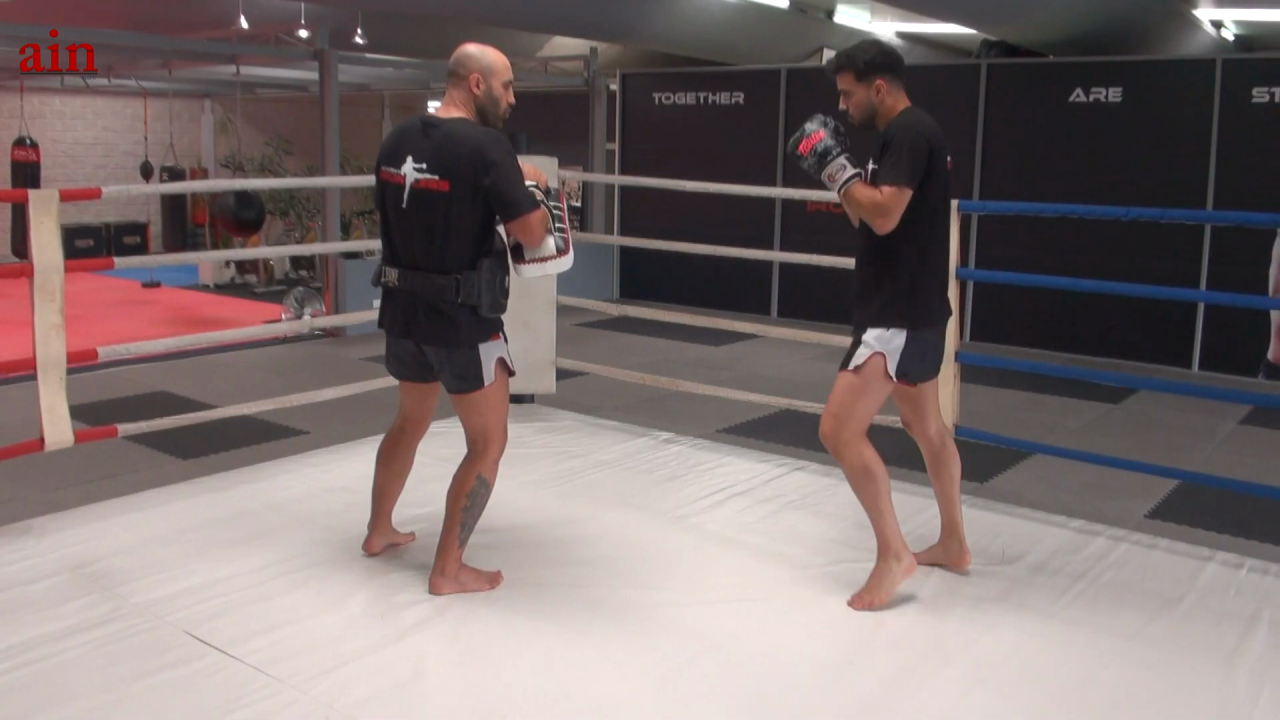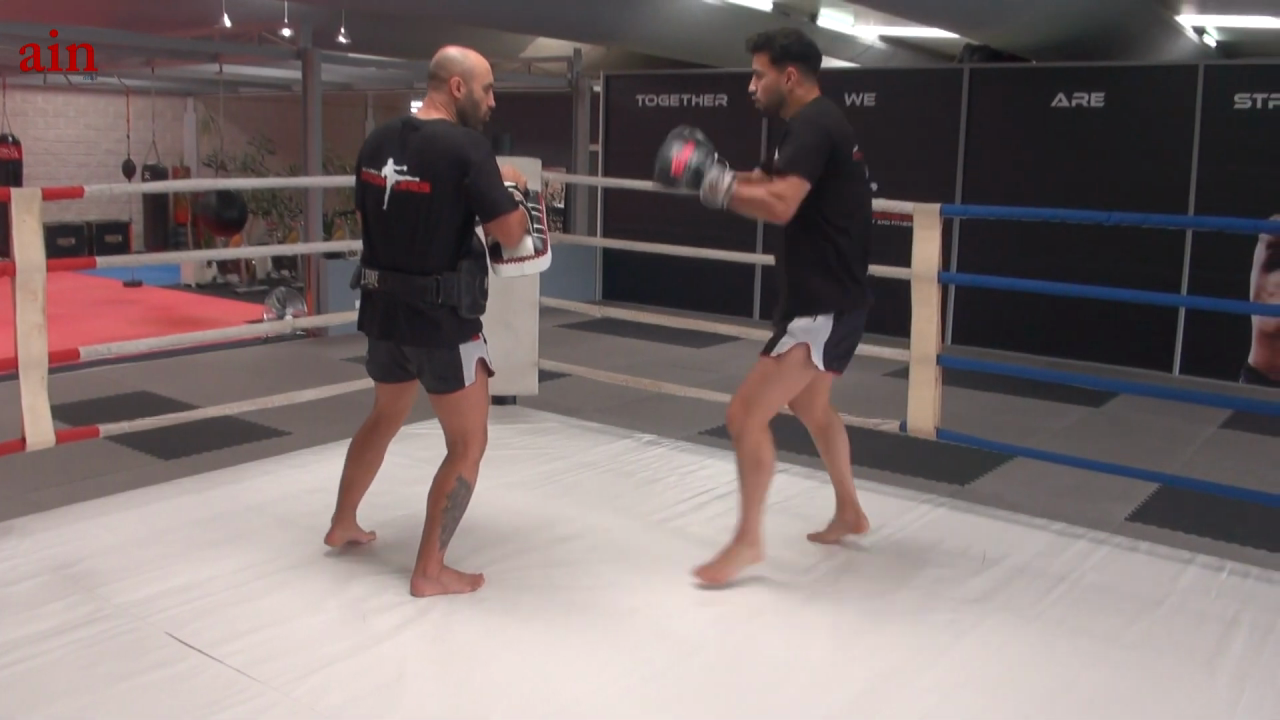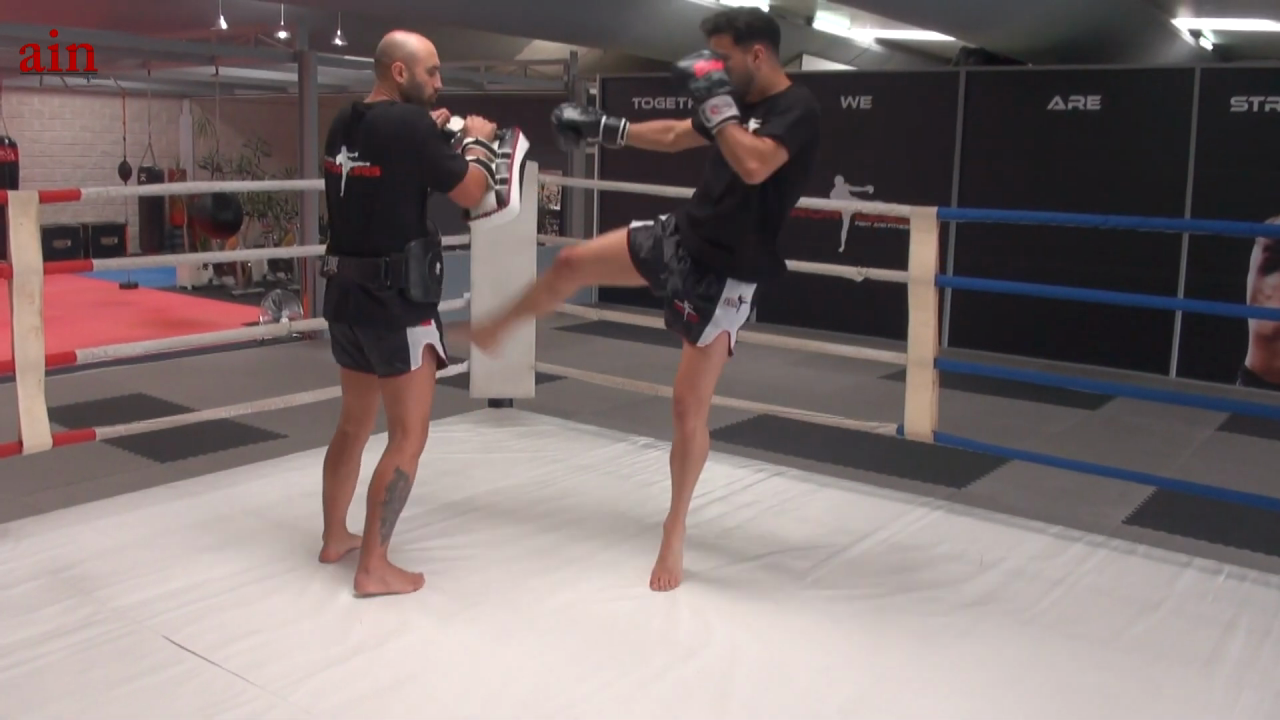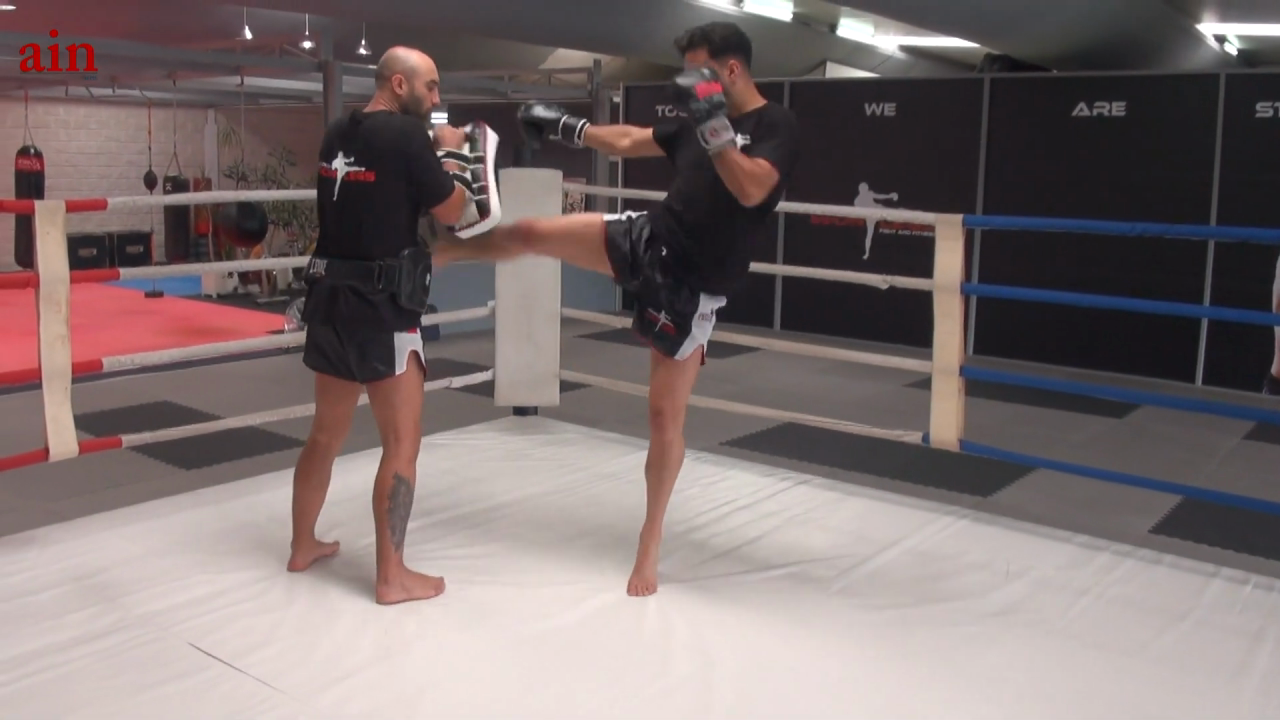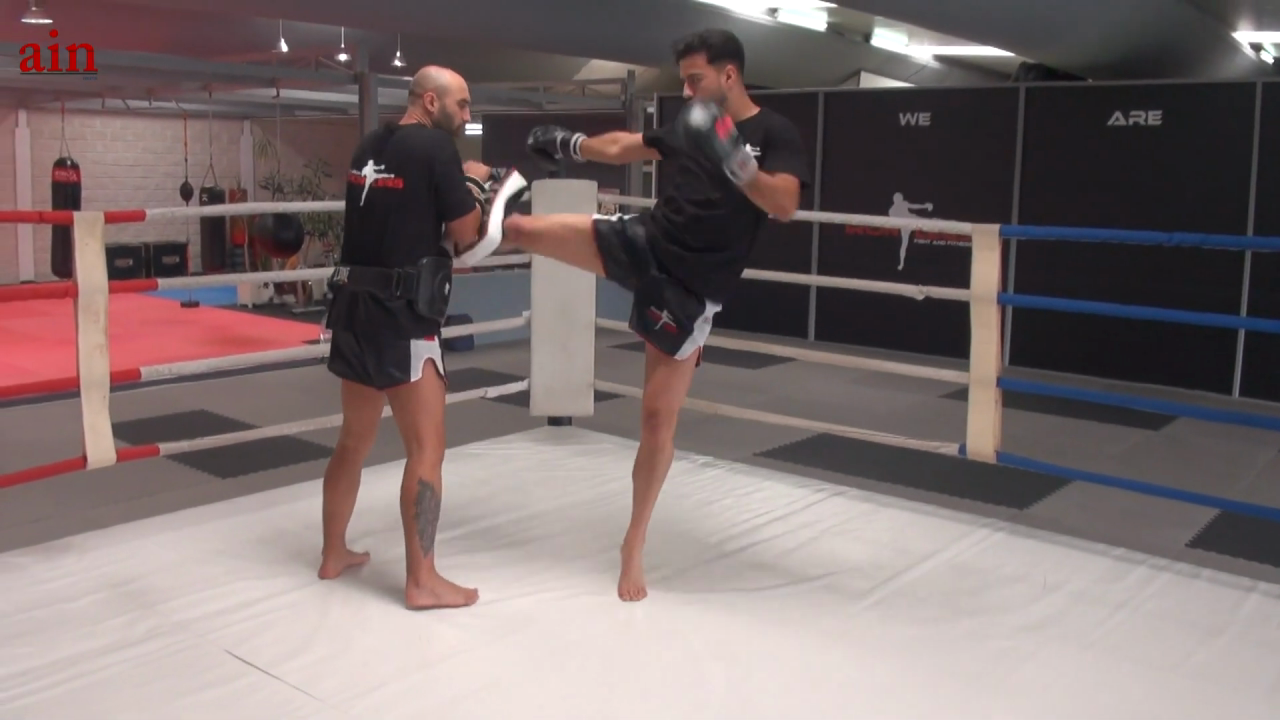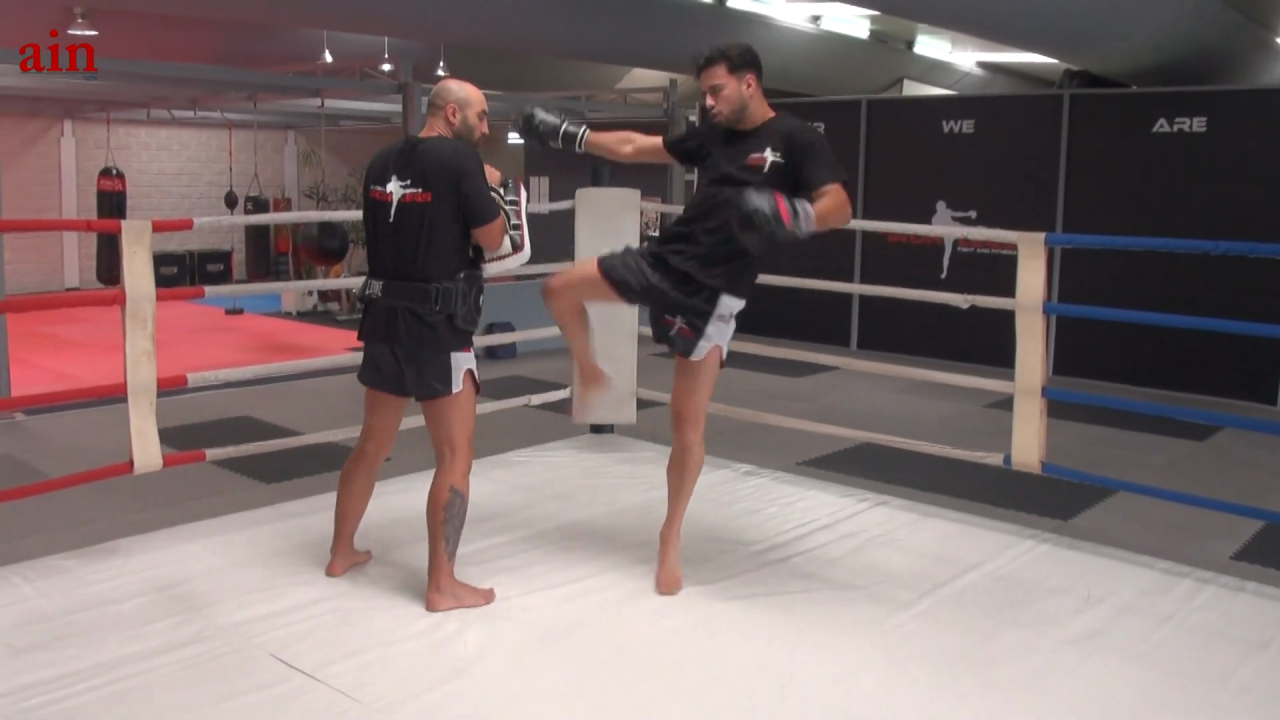
dt=0.5s
person 1, frame 1
left shoulder: (908, 133)
right shoulder: (911, 133)
left elbow: (883, 215)
right elbow: (874, 212)
left wrist: (832, 165)
right wrist: (837, 165)
left hip: (899, 314)
right hip: (914, 309)
left knee: (839, 430)
right knee: (927, 428)
left ankle: (892, 554)
right ankle: (952, 542)
person 1, frame 2
left shoulder: (812, 127)
right shoulder: (819, 122)
left elbow: (778, 206)
right elbow: (770, 183)
left wrist: (707, 178)
right wrist: (715, 172)
left hip: (823, 304)
right hip: (830, 296)
left knee: (744, 416)
right knee: (810, 405)
left ankle: (747, 540)
right ankle: (848, 512)
person 1, frame 3
left shoulder: (800, 110)
right shoulder: (739, 102)
left elbow: (754, 167)
right elbow: (671, 133)
left wrist: (718, 99)
right wrist: (602, 125)
left hip: (726, 275)
right hip: (679, 236)
left knee: (690, 408)
right knee: (572, 260)
left ankle: (673, 533)
right ankle: (495, 329)
person 1, frame 4
left shoulder: (777, 126)
right shoulder: (693, 123)
left elbow: (751, 190)
right elbow: (629, 142)
left wrist: (711, 119)
right wrist: (562, 124)
left hip: (694, 285)
right hip: (647, 245)
left knee: (665, 419)
right knee: (529, 232)
left ankle: (649, 543)
right ankle: (430, 254)
person 1, frame 5
left shoulder: (776, 135)
right shoulder: (696, 125)
left elbow: (784, 204)
right elbow: (630, 145)
left wrist: (727, 147)
right wrist: (567, 144)
left hip: (693, 287)
right hip: (645, 241)
left knee: (660, 417)
right knee: (530, 231)
left ankle: (635, 544)
person 1, frame 6
left shoulder: (798, 140)
right shoulder: (712, 136)
left elbow: (839, 207)
right elbow: (635, 147)
left wrist: (791, 216)
right wrist: (563, 133)
left hip: (713, 292)
right hip: (664, 263)
left knee: (687, 421)
right knee: (559, 288)
left ankle: (670, 538)
right ankle: (588, 370)
person 2, frame 1
left shoulder: (398, 139)
right shoulder: (486, 145)
right elbow: (531, 233)
right wrist: (529, 183)
left hip: (403, 307)
right hip: (462, 317)
left knee: (410, 420)
right knee: (488, 443)
left ankle: (379, 529)
right ankle: (449, 569)
person 2, frame 2
left shoulder: (378, 141)
right shoulder: (465, 147)
right elbow: (510, 234)
right wrist: (508, 185)
left hip: (384, 308)
right hip: (441, 317)
left knee: (385, 417)
right knee: (468, 444)
left ankle: (342, 524)
right ankle: (430, 571)
person 2, frame 3
left shoulder: (342, 126)
right shoulder: (412, 123)
right elbow: (472, 194)
right wrist: (476, 141)
left hip: (347, 294)
right hip: (398, 301)
left knee: (355, 423)
right knee: (408, 436)
left ankle: (336, 537)
right ankle: (374, 567)
person 2, frame 4
left shoulder: (337, 135)
right shoulder: (407, 133)
right elbow: (453, 212)
right wrist: (448, 154)
left hip: (329, 299)
right hip: (381, 306)
left knee: (326, 432)
right knee: (402, 441)
left ankle: (303, 545)
right ankle: (392, 576)
person 2, frame 5
left shoulder: (373, 147)
right shoulder: (432, 146)
right elbow: (468, 232)
right wrist: (476, 182)
left hip: (352, 304)
right hip: (401, 314)
left knee: (354, 438)
right knee: (426, 447)
left ankle: (333, 553)
right ankle: (423, 579)
person 2, frame 6
left shoulder: (382, 163)
right shoulder: (458, 157)
right elbow: (491, 239)
right wrist: (488, 187)
left hip: (383, 317)
right hip: (436, 324)
left knee: (373, 443)
right knee: (455, 456)
left ankle: (341, 552)
right ankle: (442, 585)
